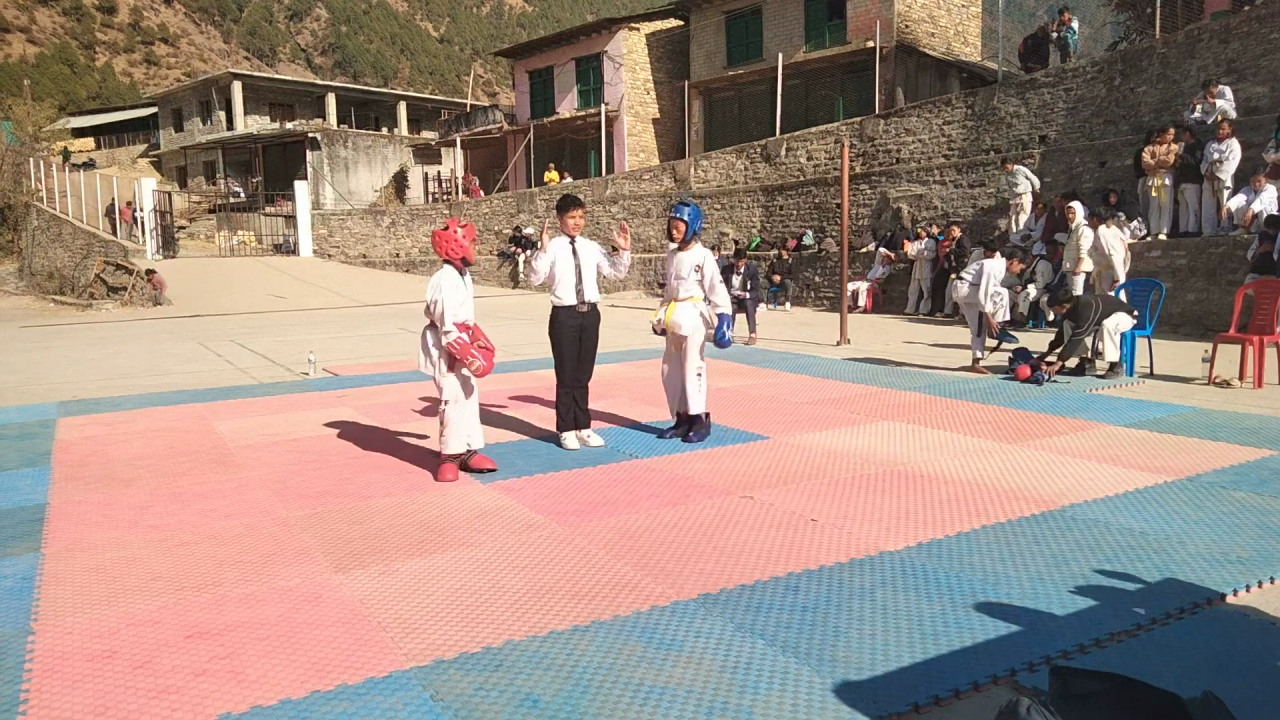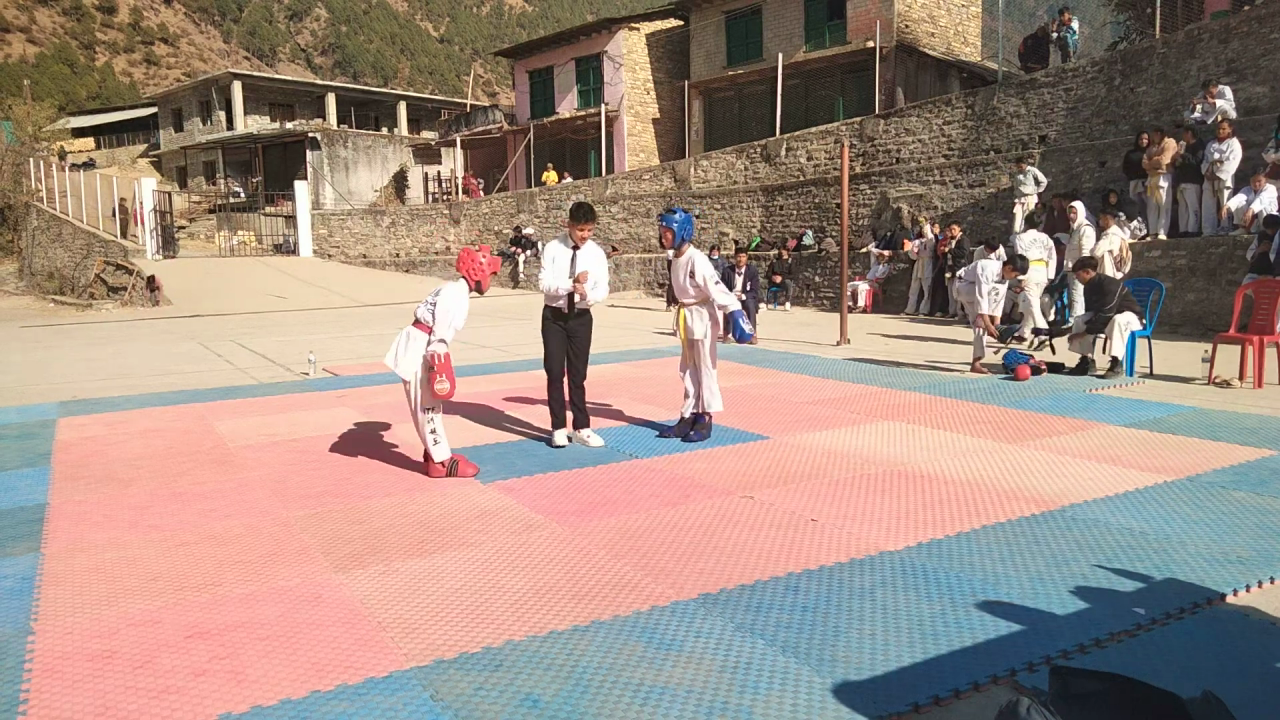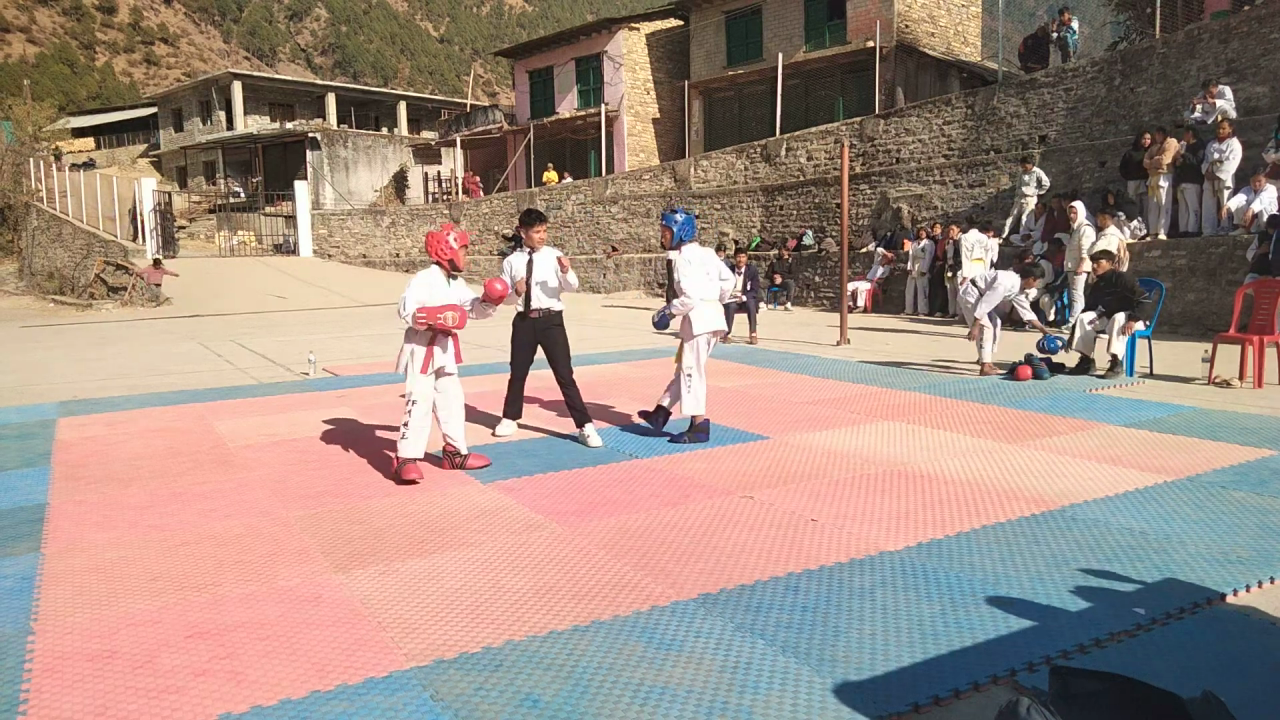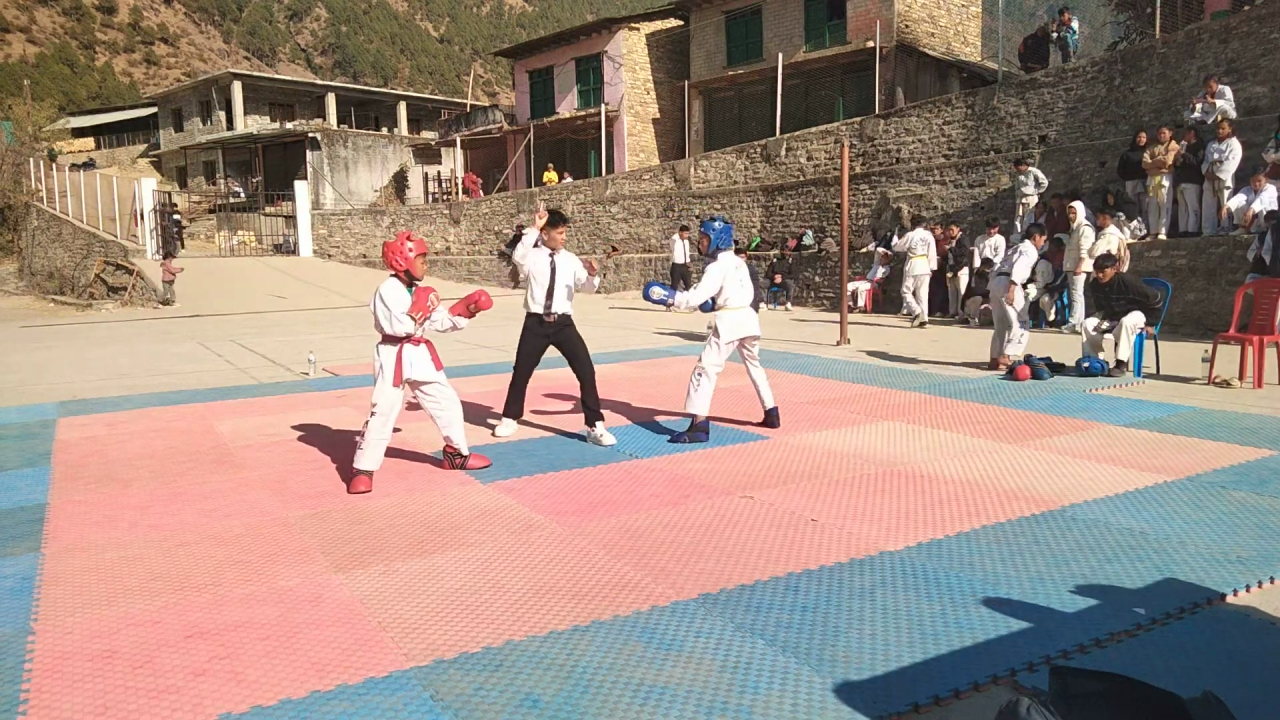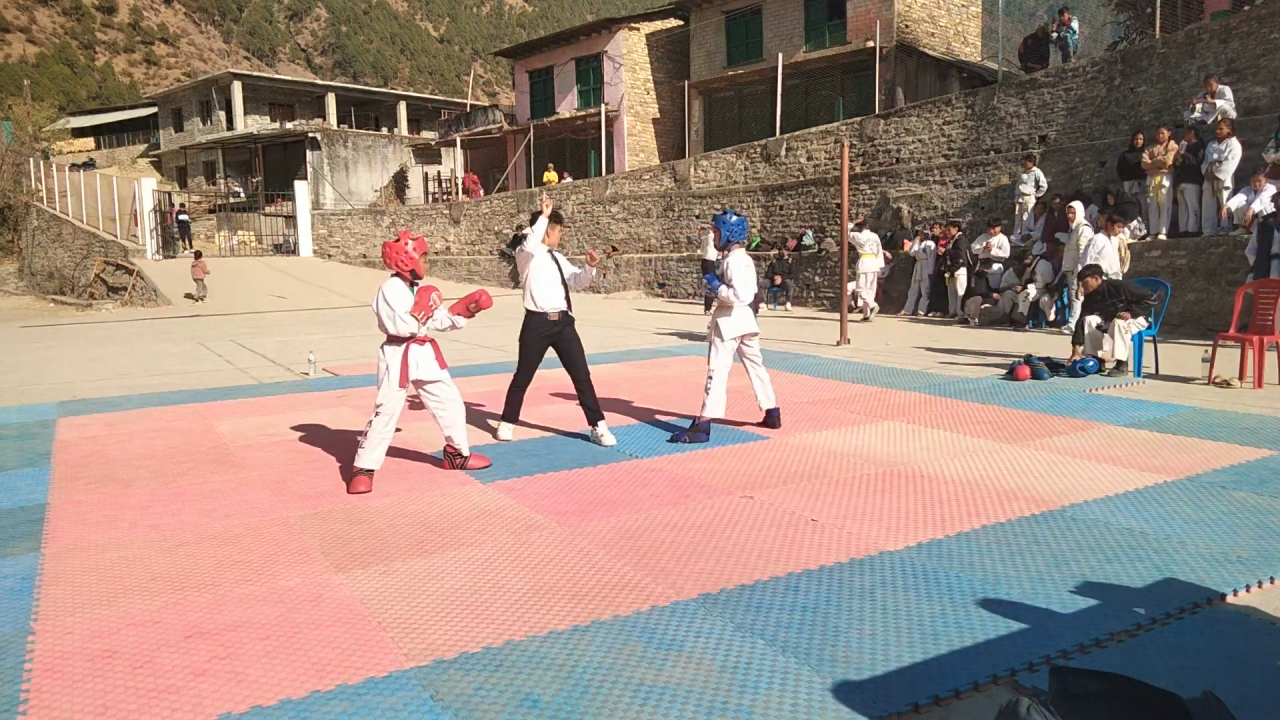
dt=1s
person 1, frame 1
left shoulder: (464, 276)
right shoulder: (443, 281)
right elbow: (447, 328)
left wrist: (479, 340)
right wrist: (468, 354)
left hip: (461, 344)
right hip: (443, 347)
left knee: (468, 399)
right knee: (453, 401)
left ankle: (470, 451)
right ankle: (449, 456)
person 1, frame 2
left shoulder: (453, 289)
right shoulder: (458, 297)
right elbow: (440, 335)
left wrist: (438, 367)
right wrist: (440, 371)
left hip: (418, 346)
right hip: (422, 350)
left knee: (429, 407)
right knee: (427, 407)
left ankle: (437, 454)
right ankle: (440, 461)
person 1, frame 3
left shoulder: (456, 282)
right shoulder: (425, 278)
left elbow: (476, 308)
right elbow: (408, 312)
left wrist: (490, 298)
right wrist: (438, 317)
left hip: (444, 346)
right hip: (421, 346)
left knee: (452, 399)
right knee: (419, 400)
left ankle: (455, 453)
right ankle: (407, 460)
person 1, frame 4
left shoulder: (420, 291)
right shoulder: (387, 290)
left elbow: (442, 321)
right elbow: (397, 327)
left wrist: (467, 309)
right wrist: (420, 309)
left hip: (421, 355)
right hip: (394, 357)
left knee: (448, 403)
right knee: (382, 413)
left ankle: (457, 454)
right ankle: (362, 470)
person 1, frame 5
left shoulder: (420, 289)
right shoulder: (390, 290)
left elbow: (441, 321)
right elbow: (401, 327)
left wrist: (466, 309)
right wrist: (422, 308)
left hip: (425, 354)
right hip: (399, 357)
left knee: (451, 402)
right knee: (386, 413)
left ankle: (457, 454)
right ankle: (363, 469)
person 2, frame 1
left shoulder: (592, 248)
right shoulder: (552, 248)
left elbow: (617, 273)
right elbow: (535, 279)
left wrist: (624, 250)
right wrist: (542, 250)
left hip: (590, 313)
right hip: (564, 315)
left knee: (583, 375)
right knee: (566, 375)
left ankle: (583, 427)
right ankle: (566, 430)
person 2, frame 2
left shoulder: (596, 253)
right shoulder: (553, 249)
left elbow: (602, 288)
right elbow: (545, 284)
left wrist: (587, 295)
right wrist: (571, 283)
left hip: (580, 317)
right hip: (554, 316)
left knee: (577, 376)
right knee: (555, 372)
left ankle: (582, 428)
right ankle: (559, 428)
person 2, frame 3
left shoulder: (554, 256)
right shoulder: (512, 261)
left elbow: (572, 287)
right elbow: (503, 296)
left wrist: (566, 272)
right wrist: (515, 293)
left hip: (551, 320)
right hip: (524, 321)
left knee: (564, 374)
right knee: (518, 372)
left ankle: (585, 427)
right ankle: (510, 419)
person 2, frame 4
left shoulder: (570, 259)
right shoulder: (531, 256)
left elbow: (587, 288)
right elbow: (518, 256)
left wrist: (592, 275)
right wrist: (533, 229)
left hip: (563, 323)
right hip: (536, 323)
left knee: (586, 370)
right knee: (522, 372)
left ankle: (595, 426)
right ankle: (510, 419)
person 2, frame 5
left shoulder: (558, 258)
right shoulder: (526, 255)
left elbow: (578, 282)
right elbow: (530, 245)
left wrist: (590, 266)
right wrist: (544, 215)
left hip: (562, 321)
right hip: (537, 323)
left knee: (581, 374)
right knee: (523, 375)
left ankle: (598, 426)
right ankle: (507, 423)
person 3, frame 1
left shoulder: (703, 255)
right shoulder: (672, 255)
left elbow: (717, 289)
left wrist: (724, 319)
right wrist: (661, 315)
left hip: (694, 314)
right hip: (674, 316)
left knee: (692, 369)
right knee: (669, 369)
left ankle: (699, 421)
right ankle: (682, 419)
person 3, frame 2
left shoulder: (696, 259)
right shoulder: (676, 259)
left elbow: (717, 288)
left wrist: (735, 314)
left hip: (703, 318)
right hip: (686, 318)
left knee: (705, 369)
right knee: (688, 370)
left ankle: (705, 420)
right ankle: (688, 418)
person 3, frame 3
left shoulder: (684, 258)
right shoulder: (706, 253)
left elbow: (689, 297)
right elbow: (728, 279)
left wrist: (667, 311)
left hip: (699, 317)
right hip: (713, 313)
left knee: (691, 369)
right knee: (685, 367)
left ankle: (699, 426)
right ankle: (661, 413)
person 3, frame 4
left shoulder: (717, 267)
right shoulder: (739, 262)
left elbow: (697, 297)
left wrist: (668, 296)
right wrist: (718, 300)
left hip: (728, 321)
right hip: (747, 318)
left knee: (705, 370)
right knee: (754, 366)
left ankle: (699, 426)
right ankle: (771, 414)
person 3, frame 5
left shoulder: (732, 261)
right shoulder: (746, 259)
left elbow: (739, 295)
left wrist: (716, 287)
left hip: (729, 318)
right hip: (746, 317)
left knee: (718, 370)
right knee: (755, 365)
left ankle: (703, 425)
right ankle: (772, 414)
